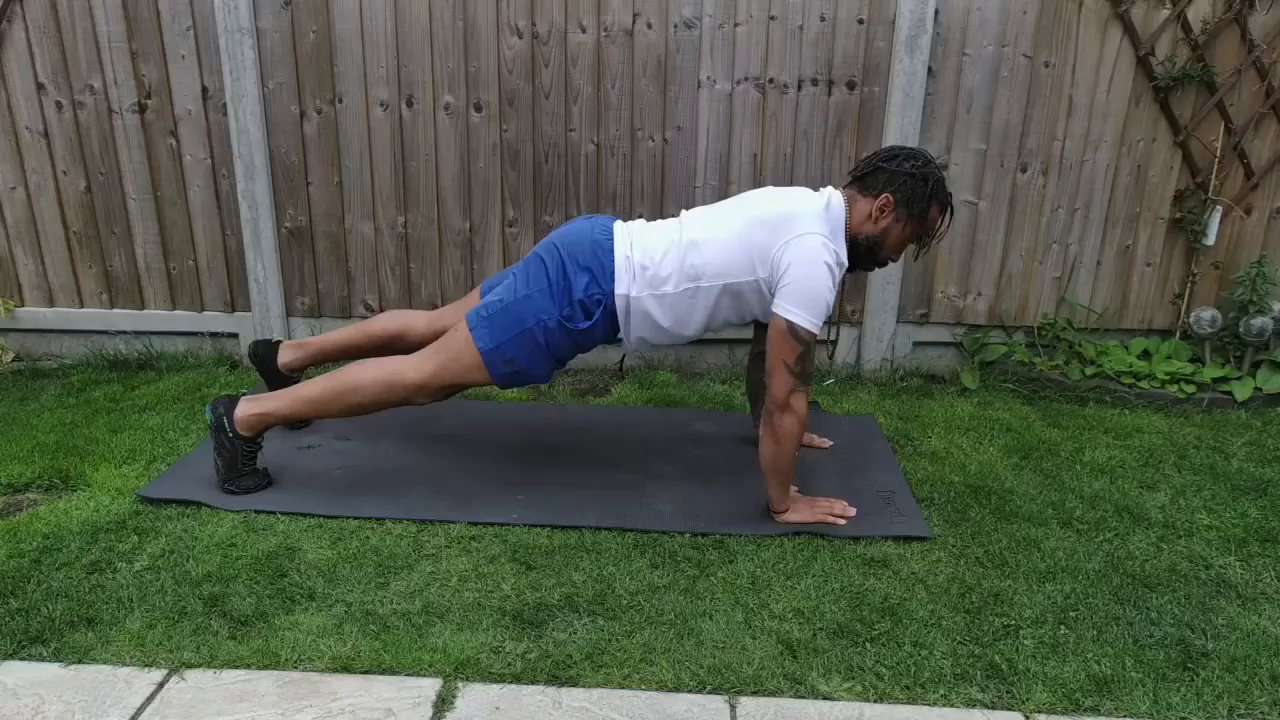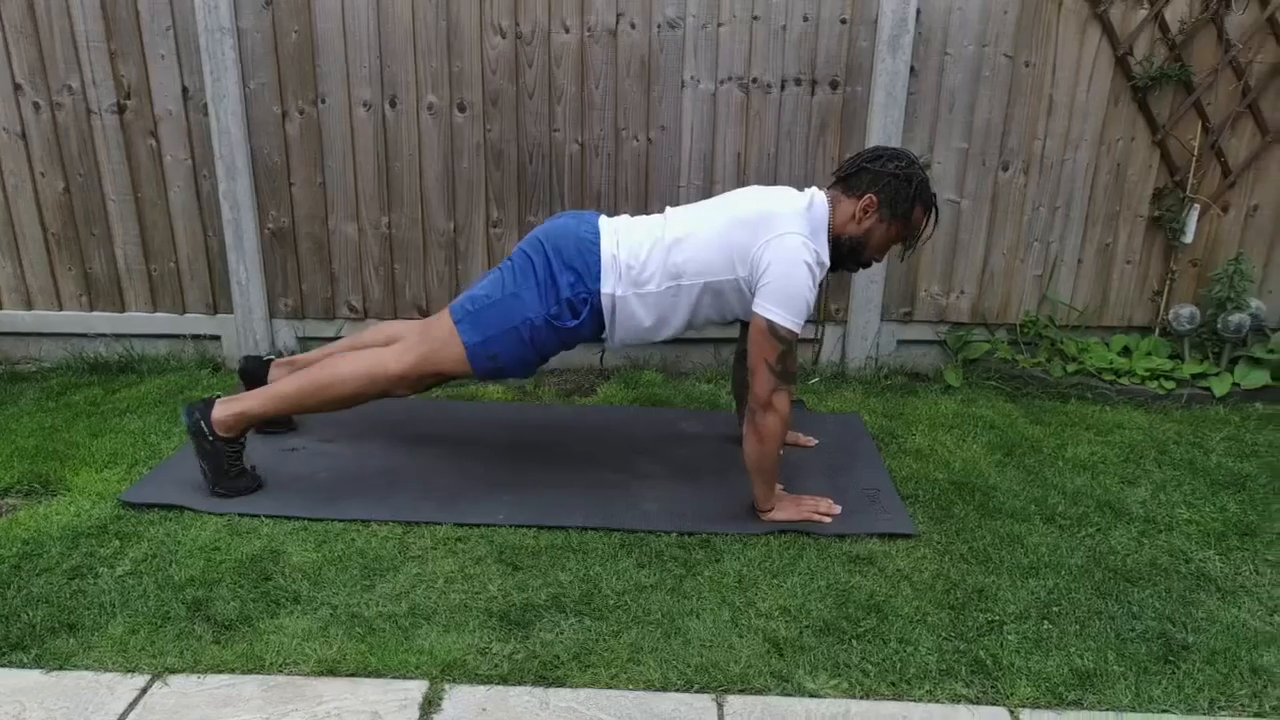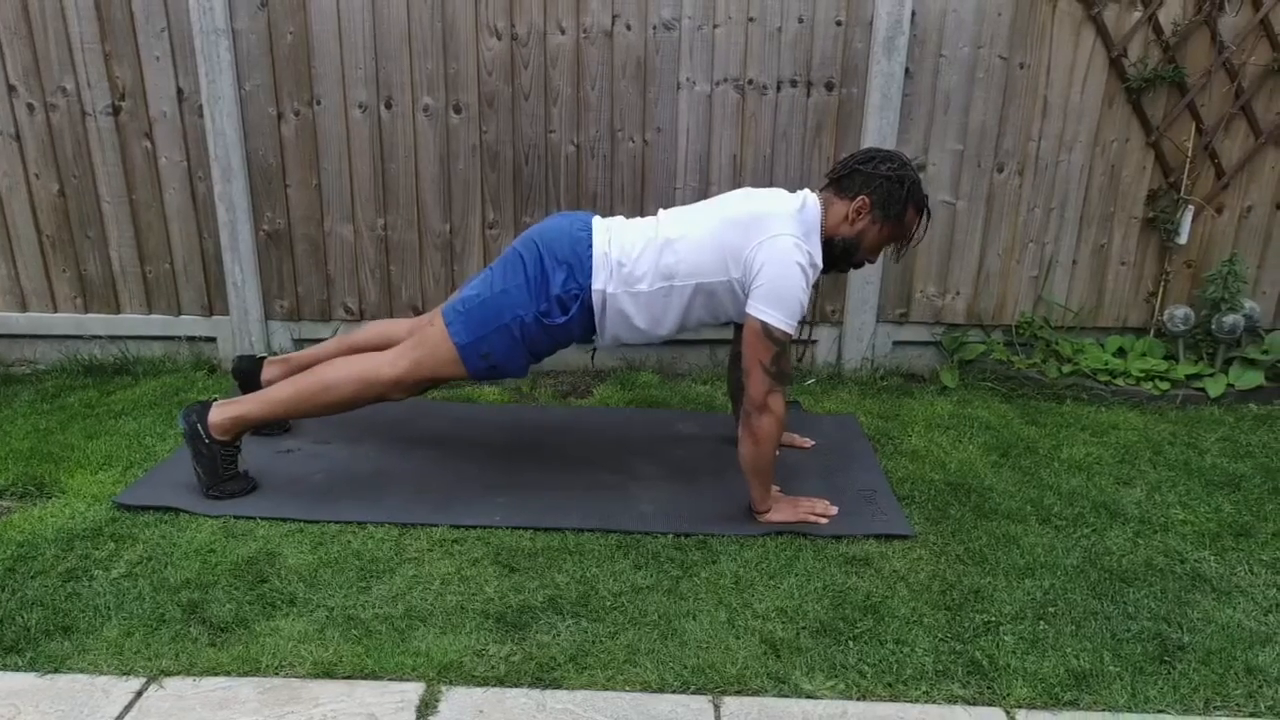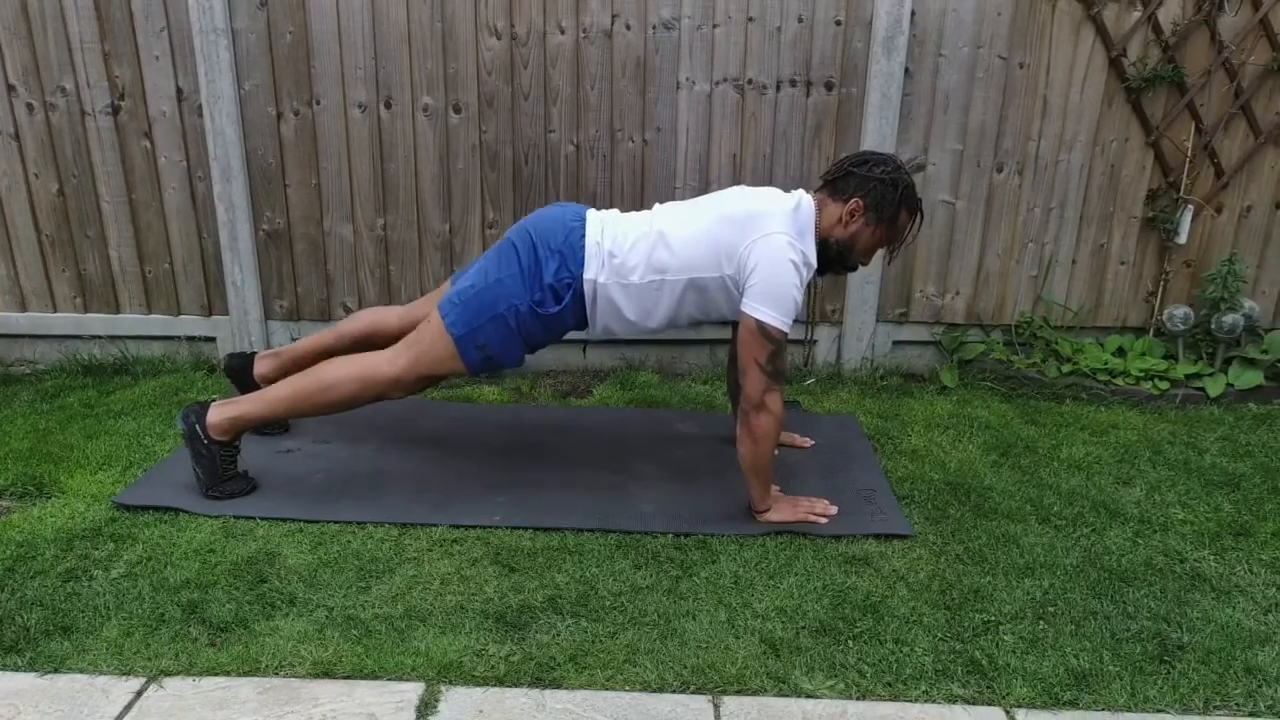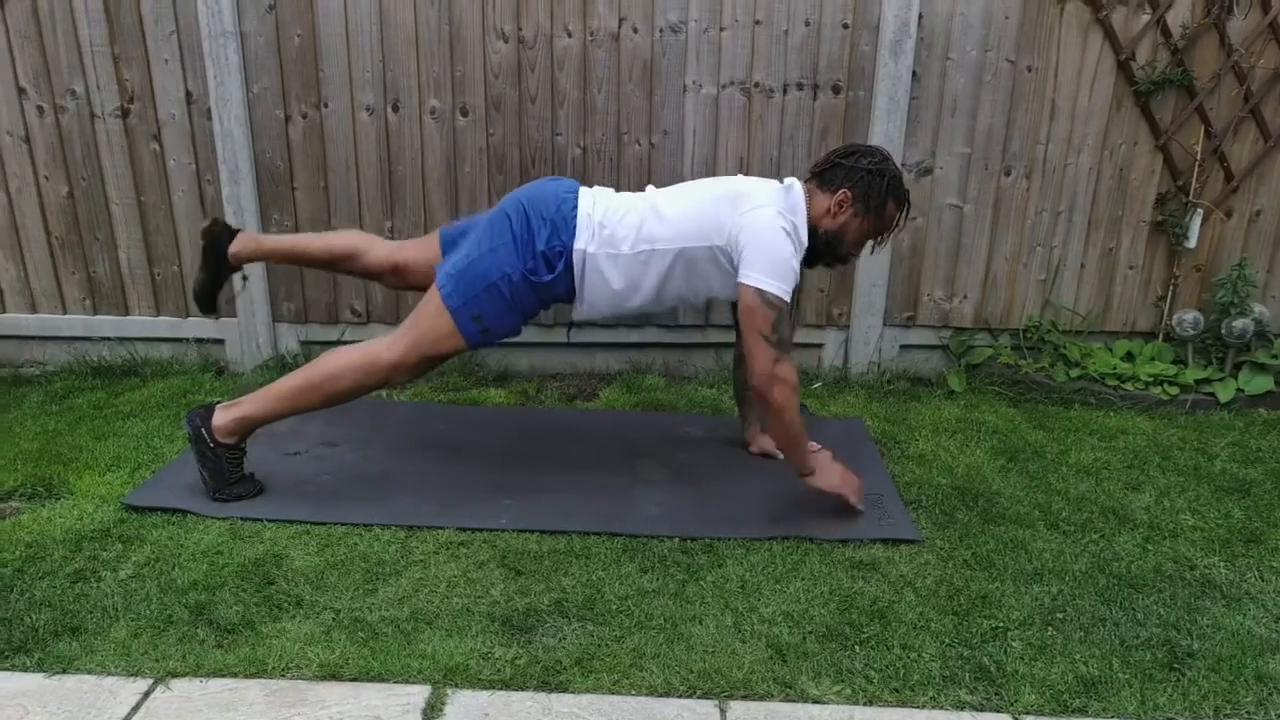
dt=0.4s
person 1, frame 1
left shoulder: (803, 212)
right shoulder: (817, 258)
left elbow: (762, 347)
right elbow: (786, 392)
left wrist: (770, 426)
right wrist: (784, 500)
left hip: (594, 252)
right hip: (588, 286)
left knee: (438, 326)
right knee: (429, 375)
left ankle: (286, 356)
right ankle: (246, 416)
person 1, frame 2
left shoulder: (789, 210)
right shoulder: (799, 257)
left elbow: (752, 359)
right elbow: (769, 388)
left wrist: (759, 425)
right wrist: (770, 499)
left hip: (581, 249)
right hip: (575, 283)
left knee: (427, 335)
right knee: (414, 366)
left ankle: (276, 371)
right ankle: (225, 417)
person 1, frame 3
left shoulder: (780, 212)
right shoulder: (790, 257)
left elbow: (743, 353)
right elbow: (763, 392)
left wrist: (756, 425)
right wrist: (766, 500)
left hip: (573, 250)
right hip: (564, 282)
left knee: (421, 336)
right knee: (405, 370)
left ankle: (270, 369)
right ankle: (221, 420)
person 1, frame 4
left shoulder: (776, 213)
right shoulder: (784, 256)
left elbow: (745, 364)
right elbow: (760, 391)
left wrist: (755, 425)
right wrist: (766, 500)
left hip: (563, 242)
right hip: (555, 273)
left knee: (410, 322)
right knee: (404, 369)
left ankle: (262, 366)
right ankle: (221, 420)
person 1, frame 5
left shoulder: (765, 208)
right shoulder: (775, 231)
left elbow: (750, 346)
right elbow: (768, 362)
left wrist: (755, 429)
right wrist: (812, 461)
left hip: (553, 220)
right hip: (544, 240)
left knee: (383, 260)
right knee: (401, 354)
left ankle: (234, 248)
right ankle: (224, 424)
